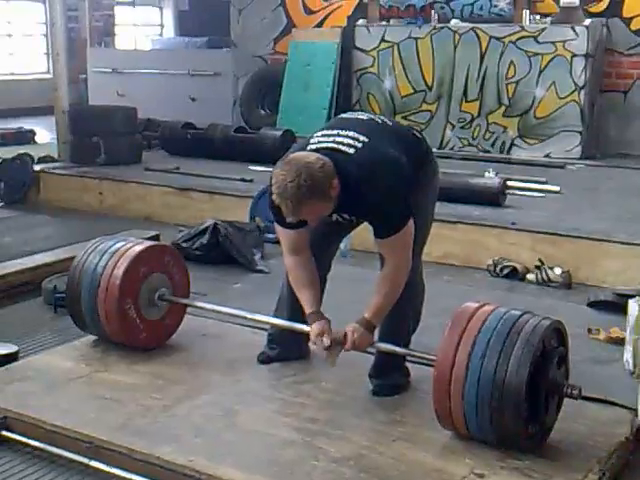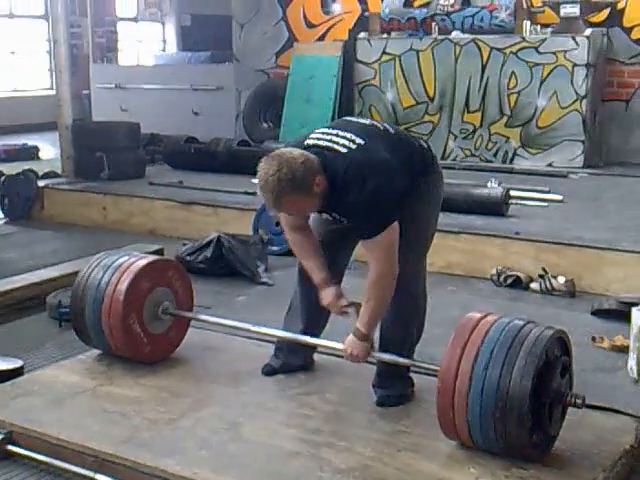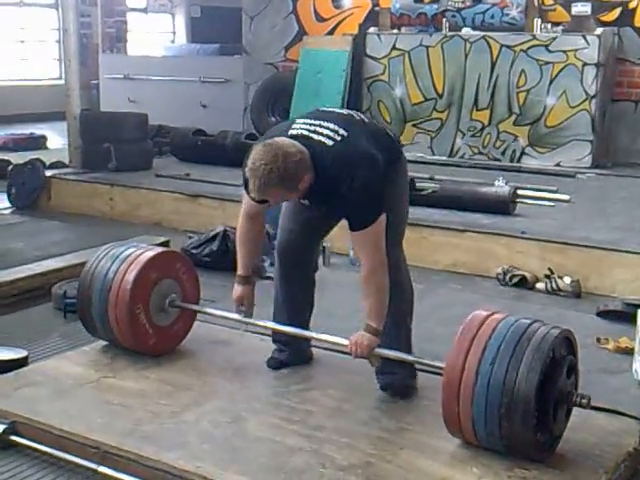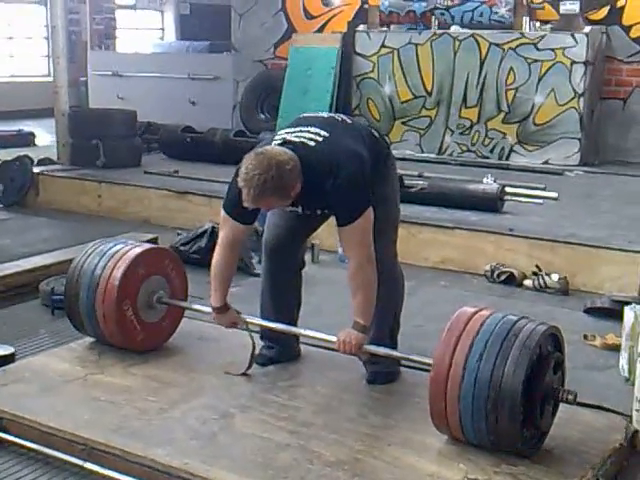
dt=0.7s
person 1, frame 1
left shoulder: (380, 187)
right shoulder: (287, 185)
left elbow: (397, 264)
right elbow: (295, 254)
left wrist: (367, 324)
right wrist: (314, 316)
left hip: (413, 169)
left knee: (408, 266)
right knee: (309, 249)
left ankle: (391, 365)
right ankle: (287, 341)
person 1, frame 2
left shoulder: (366, 188)
right shoulder: (287, 179)
left elbow: (383, 270)
right elbow: (297, 231)
left wrist: (362, 333)
right wrist: (325, 283)
left hip: (415, 180)
left knee: (404, 274)
right knee: (312, 262)
left ankle: (394, 374)
right ankle: (294, 351)
person 1, frame 3
left shoulder: (355, 181)
right shoulder: (263, 164)
left elbow: (372, 263)
right elbow: (251, 216)
left wrist: (373, 330)
right wrist: (244, 279)
left hip: (383, 168)
right hip: (318, 167)
left knee: (389, 262)
right knee: (289, 249)
left ankle: (395, 362)
right ankle: (292, 345)
person 1, frame 4
left shoulder: (343, 180)
right shoulder: (251, 178)
left elbow: (360, 259)
right elbow: (228, 242)
left wrist: (360, 327)
right wrist: (219, 304)
left hip: (373, 167)
right hip: (306, 166)
left knee: (380, 258)
right knee: (276, 246)
left ankle: (381, 352)
right ankle: (279, 342)
